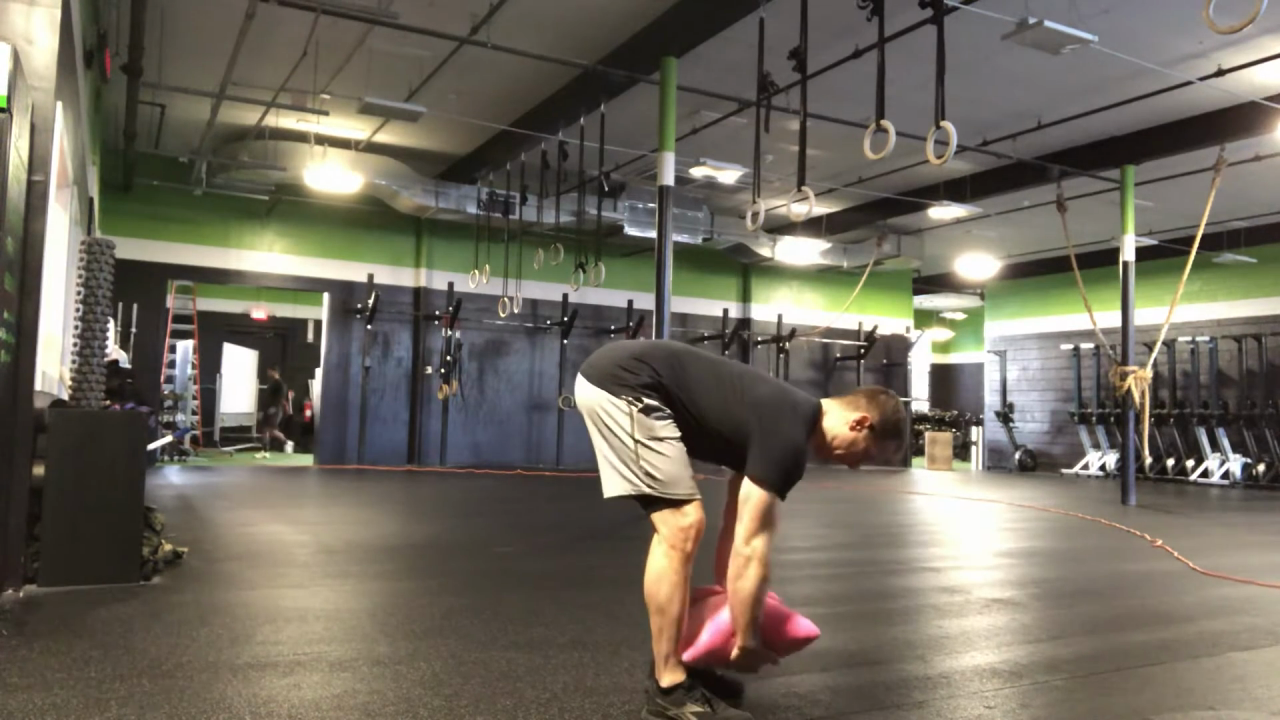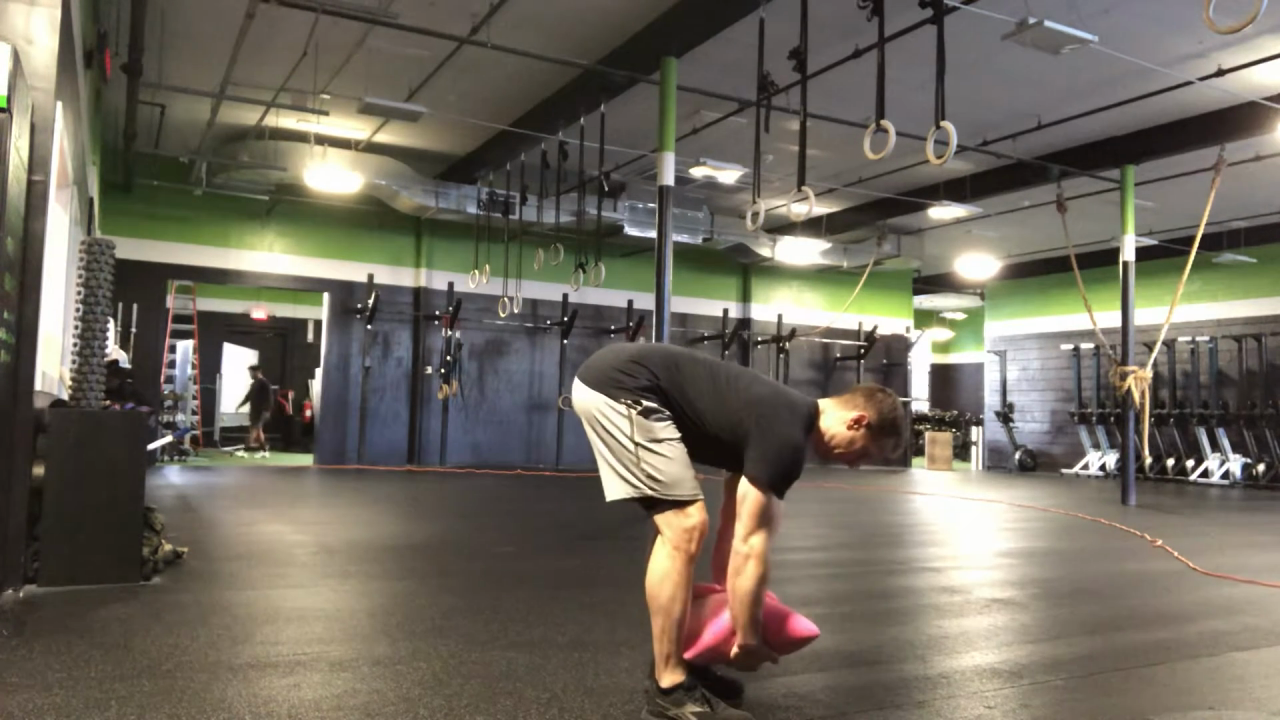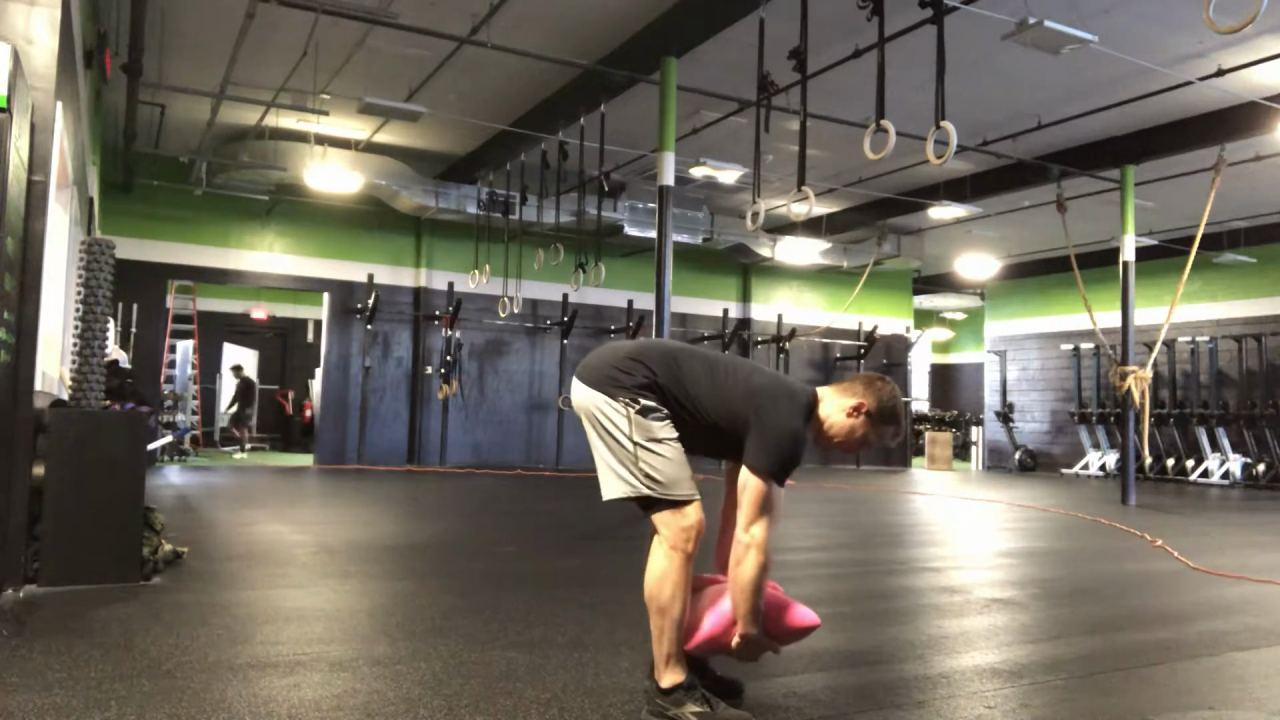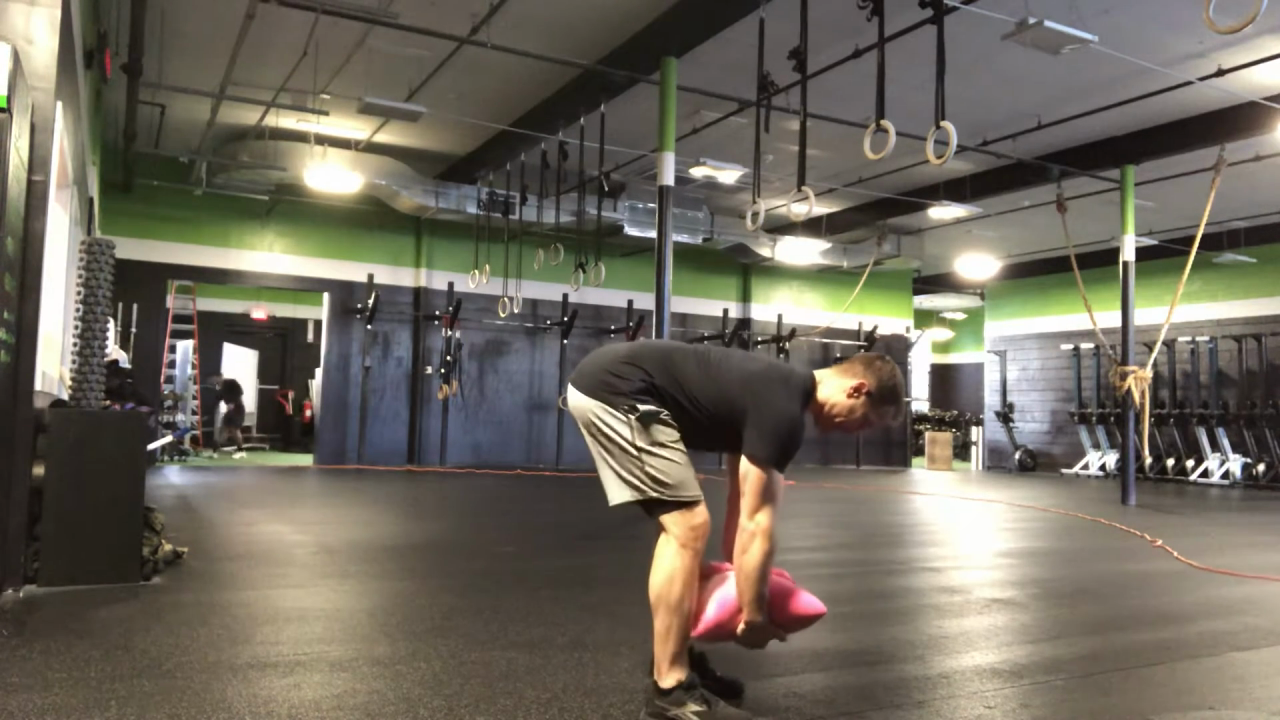
dt=0.3s
person 1, frame 1
left shoulder: (786, 416)
right shoulder: (788, 435)
left elbow: (737, 529)
right elbow: (750, 546)
left wrist: (722, 602)
right wrist: (747, 643)
left hip: (611, 377)
right hip: (621, 384)
left knee: (677, 528)
right knee: (681, 528)
left ankle: (674, 660)
person 1, frame 2
left shoulder: (782, 417)
right shoulder: (785, 436)
left elbow: (735, 529)
right elbow: (749, 546)
right wrist: (747, 640)
left hip: (609, 381)
right hip: (618, 387)
left knee: (679, 528)
right knee: (685, 529)
left ankle: (676, 659)
person 1, frame 3
left shoulder: (779, 403)
right shoulder: (785, 422)
left elbow: (737, 521)
right elbow: (752, 536)
left wrist: (724, 591)
right wrist: (748, 630)
left hip: (606, 378)
right hip: (616, 386)
left knee: (676, 527)
right knee: (680, 530)
left ankle: (674, 657)
person 1, frame 4
left shoulder: (778, 390)
right shoulder: (782, 409)
left elbow: (741, 512)
right elbow: (756, 524)
left wrist: (733, 581)
right wrist: (753, 616)
left hip: (603, 383)
right hip: (614, 390)
left knee: (681, 525)
right knee: (688, 528)
left ankle: (674, 658)
